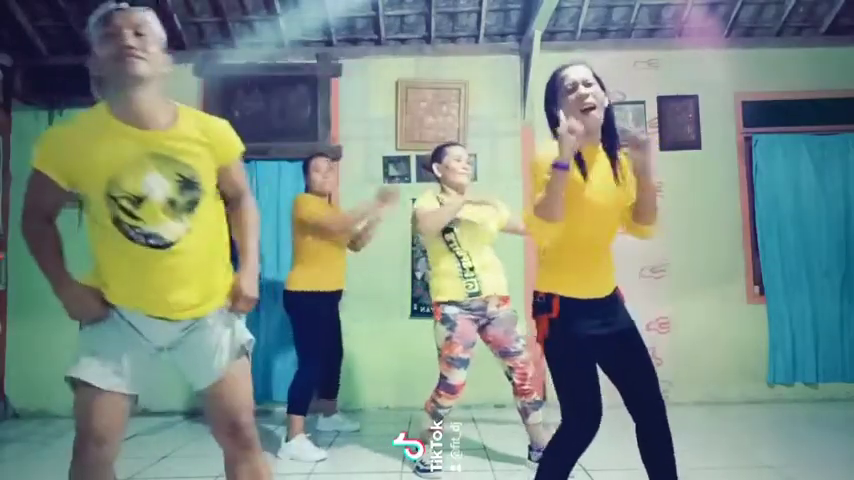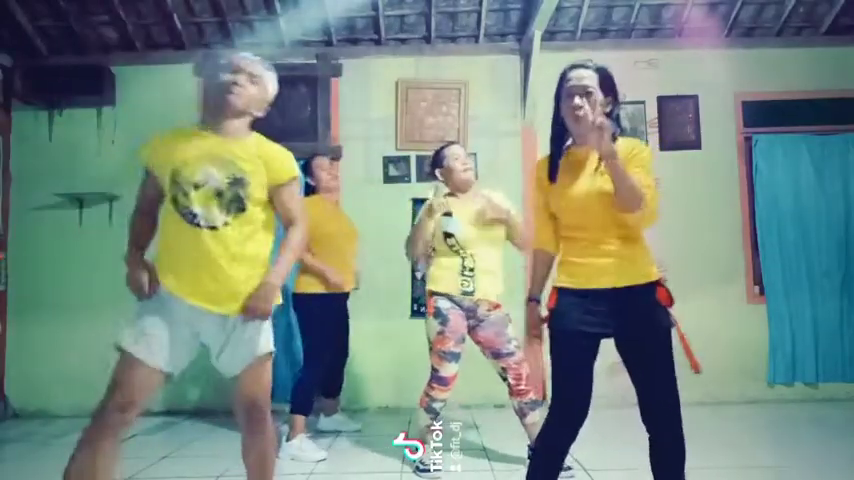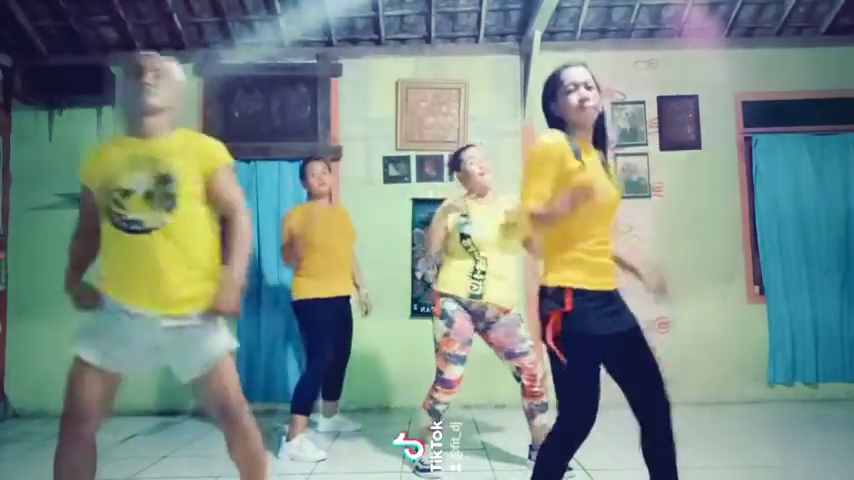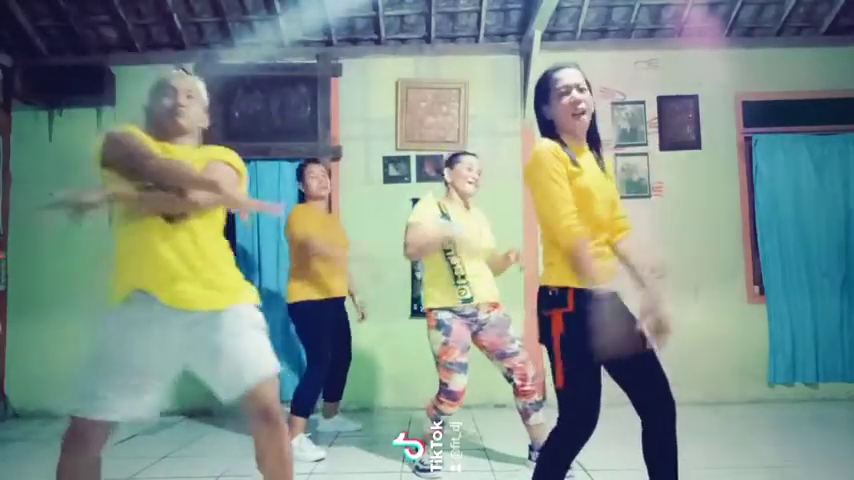
dt=0.7s
person 1, frame 1
left shoulder: (210, 132)
right shoulder: (68, 142)
left elbow: (240, 197)
right elbow: (37, 216)
left wrist: (249, 269)
right wrist: (65, 287)
left hip: (208, 307)
right hip: (120, 311)
left knee: (238, 431)
person 1, frame 2
left shoulder: (274, 158)
right shoulder: (165, 146)
left elbow: (297, 225)
right elbow: (145, 210)
left wrist: (272, 281)
right wrist: (134, 259)
left hip: (241, 305)
right hip: (171, 298)
left knee: (256, 413)
right knee: (116, 409)
person 1, frame 3
left shoulder: (203, 151)
right shoulder: (101, 158)
left elbow: (239, 216)
left wrist: (232, 278)
right wrist: (73, 275)
left hip: (190, 310)
right hip: (117, 308)
left knee: (229, 409)
right knee: (77, 418)
person 1, frame 4
left shoulder: (222, 158)
right shoulder: (126, 141)
left elbow: (197, 198)
right elbow: (149, 167)
left wrist: (110, 196)
right wrist: (226, 195)
left hip: (224, 307)
right hip: (147, 306)
left knee: (268, 413)
right knee: (85, 431)
person 2, frame 1
left shoulder: (617, 158)
right shoulder: (552, 157)
left elbow: (641, 227)
right elbow: (543, 233)
left wrist: (643, 168)
right wrist: (563, 156)
left hip: (606, 302)
right hip: (562, 305)
left knee: (651, 408)
right knee: (583, 419)
person 2, frame 2
left shoulder: (631, 150)
right shoulder: (548, 167)
left elbow: (639, 214)
right elbow: (545, 241)
left wrist: (608, 152)
right wrist: (533, 301)
left hip: (638, 295)
right hip: (575, 300)
left knee: (663, 414)
right knee: (566, 415)
person 2, frame 3
left shoulder: (596, 155)
right shoulder: (552, 145)
right elbow: (533, 218)
left wrist: (639, 269)
right wrist: (571, 202)
left hip: (606, 298)
right hip: (568, 298)
left knee: (654, 405)
right knee: (577, 417)
person 2, frame 4
left shoulder: (596, 159)
right shoulder: (546, 153)
left elbow: (619, 233)
right elbow: (566, 230)
left wrist: (650, 290)
right wrist: (601, 295)
left hip: (605, 299)
right hip: (569, 301)
left knee: (659, 405)
right knee: (578, 419)
person 3, frame 1
left shoulder: (485, 204)
right shoulder: (430, 200)
left elbow: (525, 225)
right elbow: (425, 225)
right wrist: (464, 201)
left hip: (495, 301)
right hip: (454, 306)
left knee: (523, 369)
right knee: (453, 381)
left ankle: (539, 444)
right ankle: (423, 448)
person 3, frame 2
left shoulder: (495, 199)
right shoulder: (436, 206)
left elbow: (525, 244)
right elbow: (415, 255)
left wrist: (508, 217)
right wrist: (428, 216)
left hip: (487, 304)
right hip: (447, 301)
left knee: (517, 371)
right knee: (442, 376)
right ankle: (424, 449)
person 3, frame 3
left shoulder: (510, 204)
right shoulder: (452, 207)
right elbow: (432, 249)
right wrist: (448, 212)
left hip: (500, 308)
right hip: (456, 303)
left knee: (532, 373)
right knee: (448, 378)
left ankle: (540, 447)
right ankle: (424, 450)
person 3, frame 4
left shoulder: (479, 217)
right shoulder: (429, 207)
right elbow: (411, 249)
left wrist: (507, 258)
right wrist: (447, 236)
left hip: (487, 309)
right hip: (447, 312)
left knee: (525, 374)
right knee: (453, 388)
left ankle: (540, 447)
right ankle: (425, 450)
person 4, frame 1
left shoulder: (334, 210)
right shoulder: (304, 203)
left elbow: (356, 243)
right elbow: (340, 224)
left wrist: (377, 212)
right wrist: (376, 206)
left hip: (328, 296)
right hip: (304, 295)
left knee: (333, 357)
right knee: (311, 362)
left ankle: (329, 415)
right ankle: (294, 439)
person 4, frame 2
left shoulder: (336, 208)
right shoulder: (308, 206)
left wrist: (351, 272)
right wrist: (326, 272)
left hip: (337, 295)
right hip: (314, 295)
left knee: (338, 356)
right knee: (316, 360)
left ankle: (330, 415)
right ankle: (295, 438)
person 4, frame 3
left shoulder: (341, 213)
right shoulder: (298, 215)
right elbow: (289, 260)
left wrist: (362, 289)
right wrist: (303, 230)
left hip: (340, 297)
right hip: (311, 299)
left knee: (339, 358)
right knee: (318, 362)
left ankle: (329, 416)
right ankle: (295, 438)
person 4, frame 4
left shoulder: (331, 219)
right shoulder: (299, 215)
right elbow: (315, 248)
left wrist: (355, 295)
left hip: (333, 300)
right hip: (307, 300)
left knee: (341, 358)
right knee: (319, 364)
left ankle: (330, 416)
right ankle: (295, 438)
